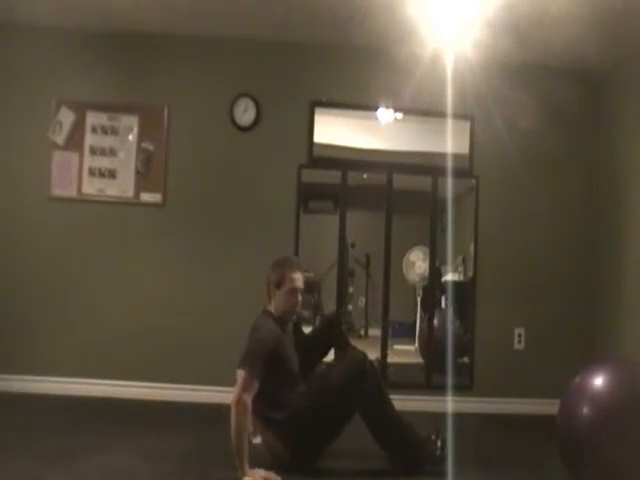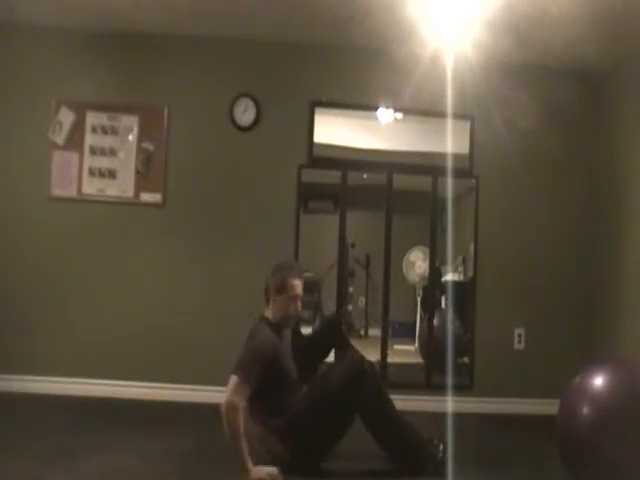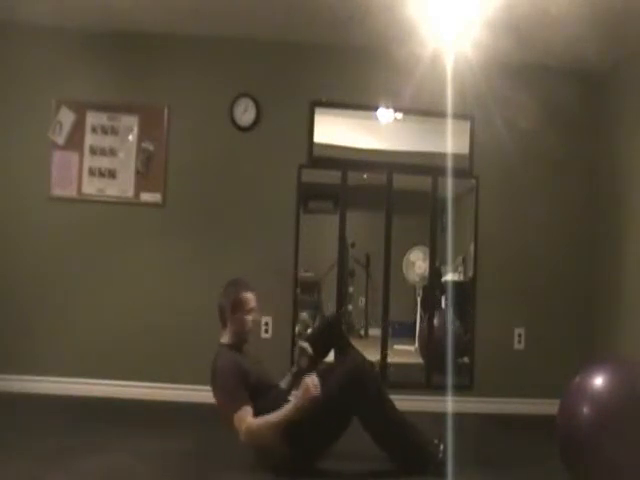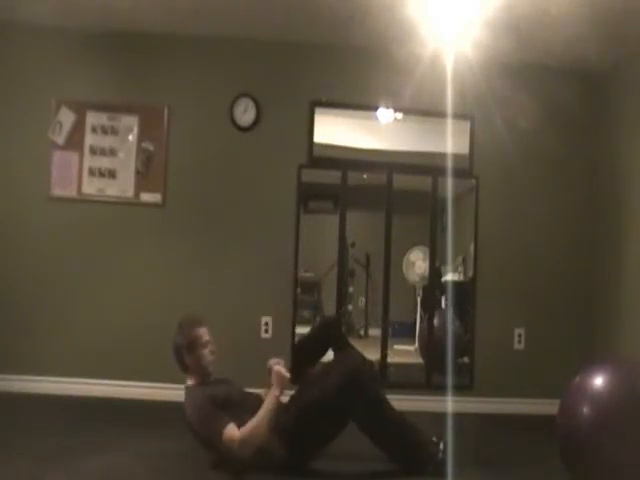
dt=0.4s
person 1, frame 1
left shoulder: (283, 324)
right shoulder: (265, 334)
right elbow: (240, 399)
left hip: (295, 423)
right hip: (292, 442)
right knee: (358, 368)
right ankle: (414, 454)
person 1, frame 2
left shoulder: (275, 332)
right shoulder: (262, 341)
right elbow: (231, 403)
left hip: (298, 427)
right hip: (295, 444)
right knee: (358, 370)
right ankle: (417, 456)
person 1, frame 3
left shoulder: (237, 355)
right shoulder: (228, 366)
right elbow: (247, 432)
right wrist: (298, 404)
left hip: (292, 428)
right hip: (291, 447)
right knee: (358, 373)
right ankle: (420, 457)
person 1, frame 4
left shoulder: (213, 385)
right shoulder: (198, 404)
right elbow: (242, 445)
left wrist: (273, 389)
right wrist: (276, 393)
left hip: (286, 425)
right hip: (287, 444)
right knee: (353, 373)
right ankle: (421, 456)
